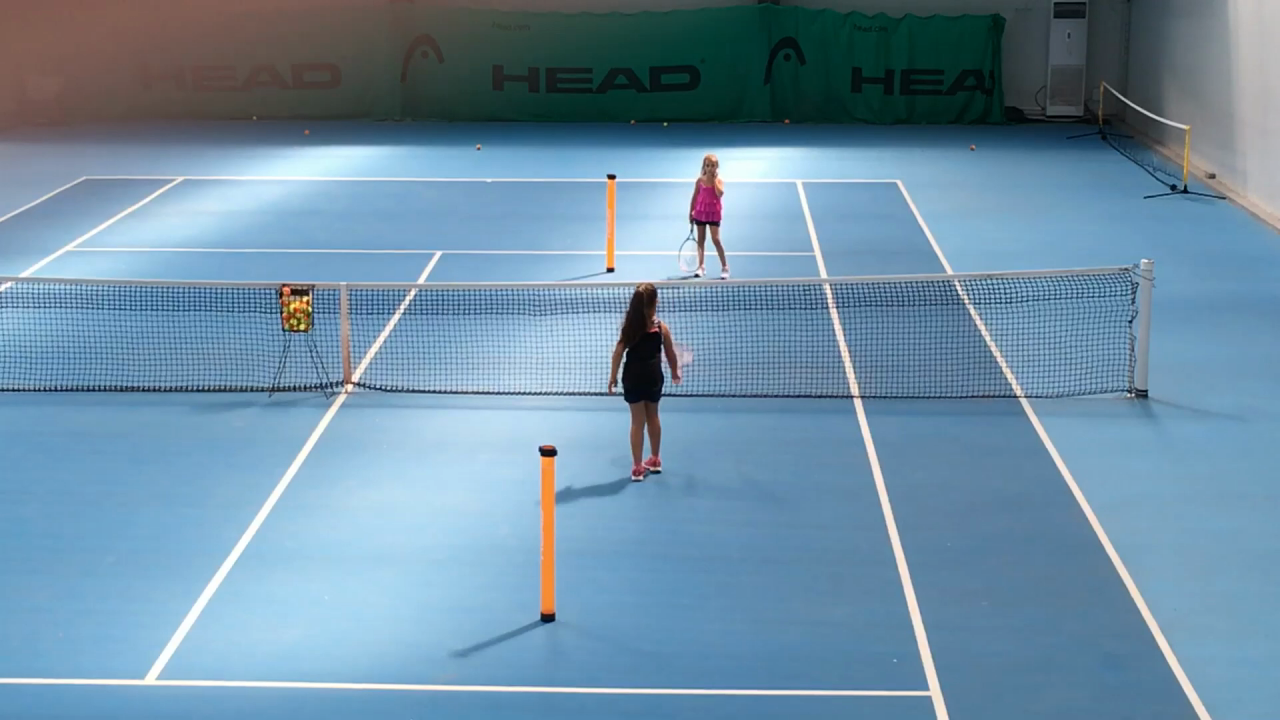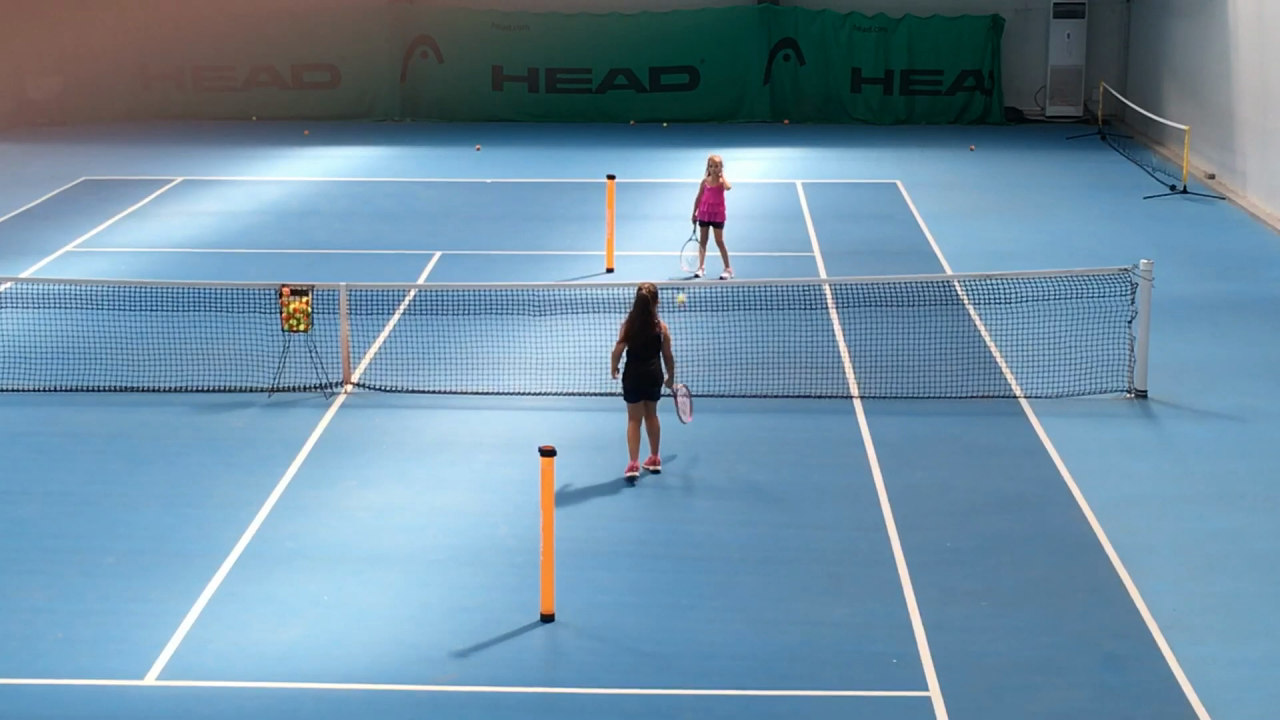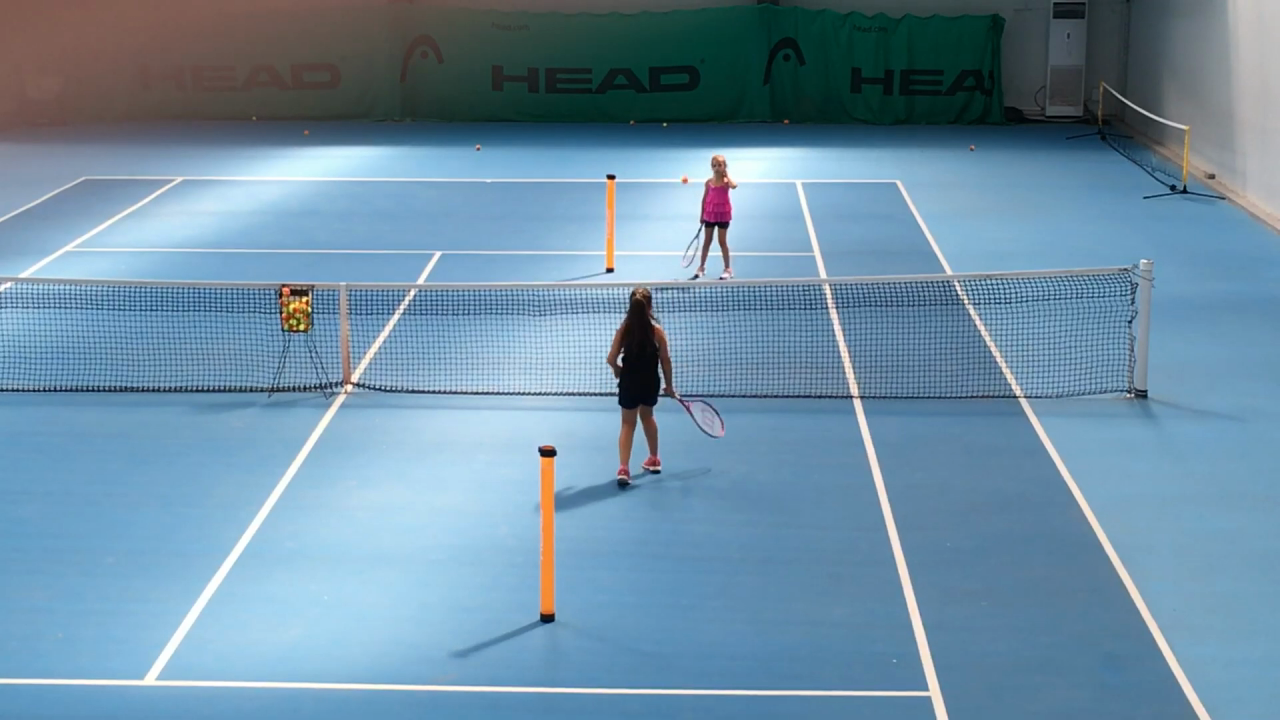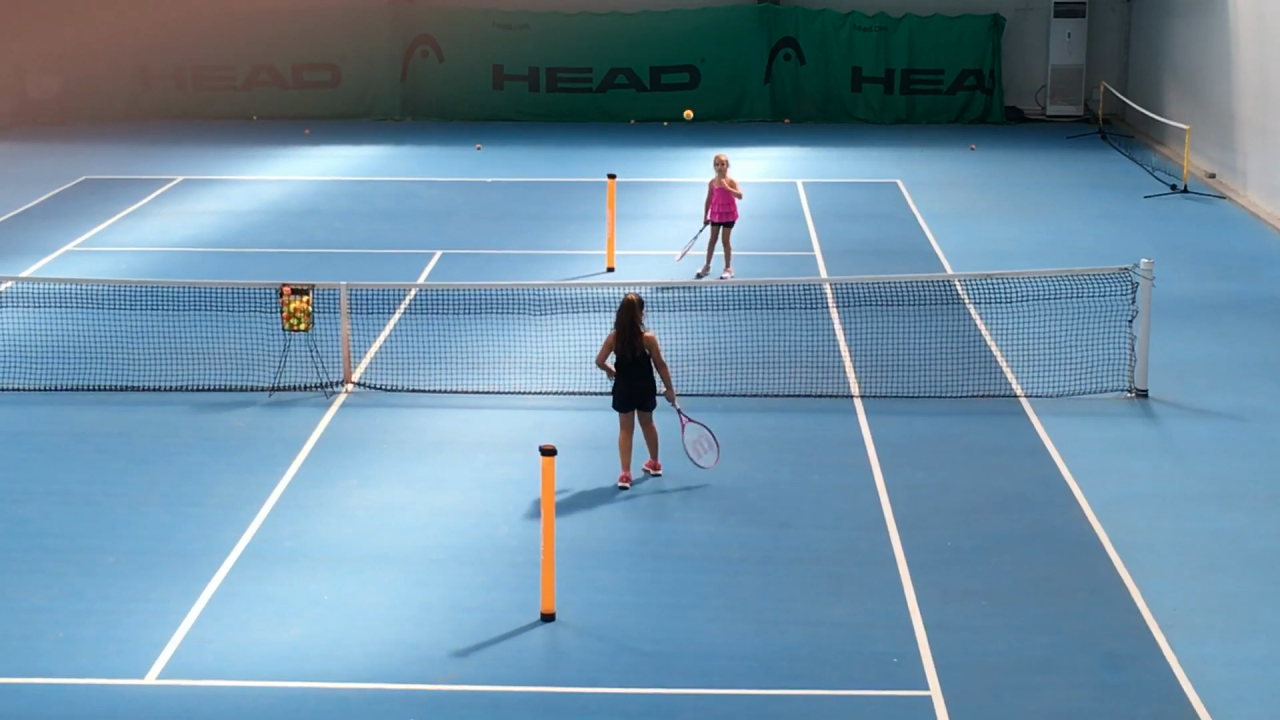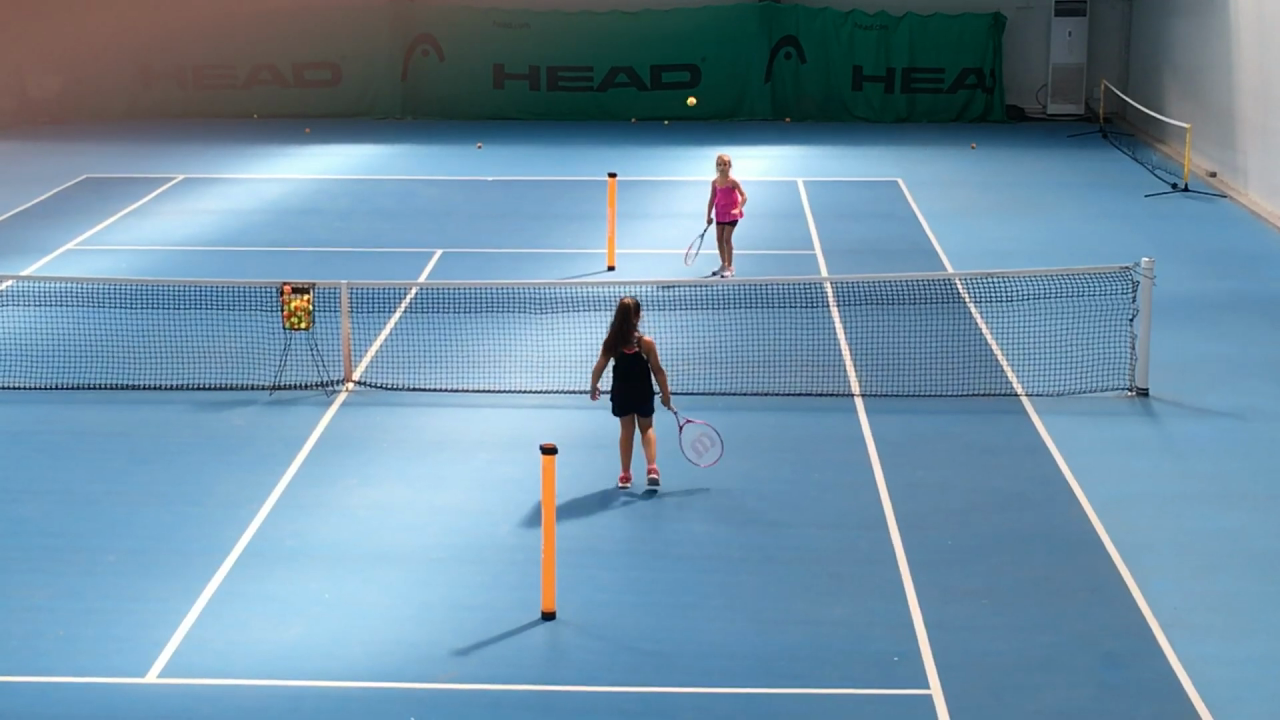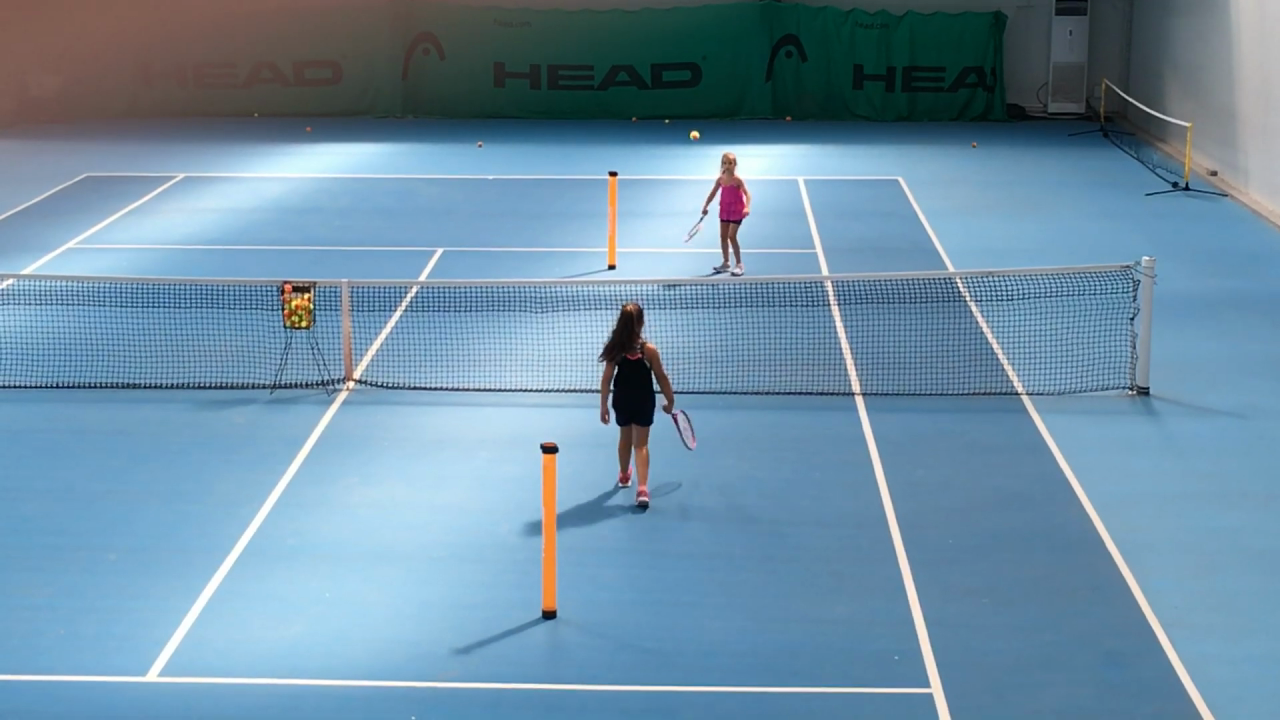
dt=0.2s
person 1, frame 1
left shoulder: (630, 325)
right shoulder: (661, 327)
left elbow: (618, 353)
right elbow: (671, 357)
left wrist: (612, 377)
right wrist: (675, 372)
left hip: (633, 377)
right hip: (653, 377)
left knee: (637, 422)
right knee: (652, 417)
left ankle: (638, 468)
right ankle: (654, 460)
person 1, frame 2
left shoulder: (629, 324)
right shoulder: (661, 326)
left elbow: (617, 351)
right elbow: (667, 356)
left wrist: (614, 368)
right wrist: (670, 376)
left hip: (633, 376)
right hip: (653, 376)
left knee: (634, 420)
right knee: (651, 416)
left ankle: (633, 464)
right ankle: (654, 459)
person 1, frame 3
left shoulder: (623, 330)
right shoulder: (657, 330)
left elbow: (611, 358)
right elbow: (665, 361)
left wrist: (617, 368)
right wrist: (669, 384)
left hip: (630, 382)
right hip: (650, 382)
left knee: (628, 424)
right knee: (648, 417)
left ankle: (623, 469)
right ankle: (654, 459)
person 1, frame 4
left shoulder: (613, 337)
right shoulder: (648, 338)
left elbow: (599, 361)
right elbow: (660, 365)
left wrist: (610, 370)
right wrist: (669, 388)
left hip: (623, 388)
right hip: (645, 388)
left knee: (626, 429)
right knee: (647, 423)
left ankle: (625, 474)
right ankle: (654, 463)
person 1, frame 5
left shoulder: (611, 341)
right shoulder: (646, 342)
left elbow: (598, 369)
right elbow: (657, 371)
left wrist: (593, 387)
right wrist: (665, 393)
left hip: (621, 393)
right hip: (643, 393)
left knee: (626, 431)
right knee: (647, 429)
left ankle: (625, 475)
right ankle: (652, 468)
person 1, frame 6
left shoulder: (615, 348)
right shoulder: (649, 349)
left elbow: (606, 379)
right elbow: (661, 378)
left wrist: (604, 405)
right wrist: (670, 400)
left hip: (622, 401)
right hip: (643, 402)
left knee: (625, 438)
right knee: (640, 444)
left ankle: (624, 475)
right ankle: (642, 488)
